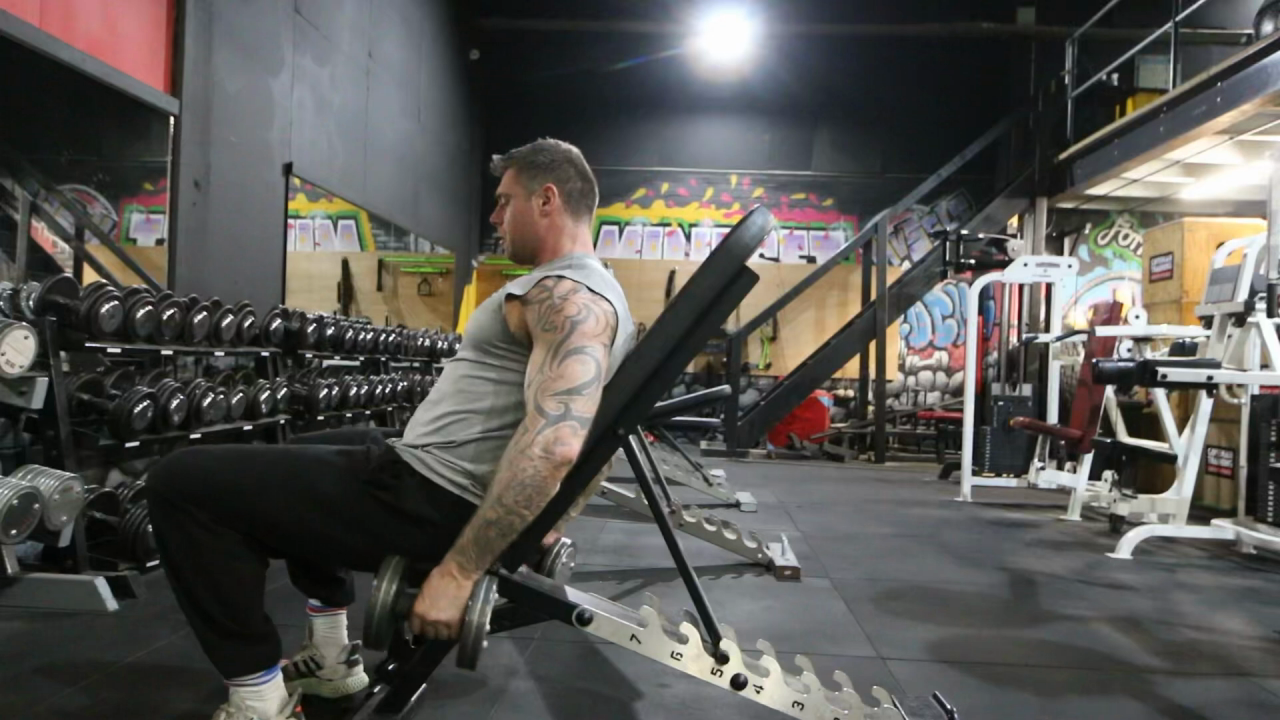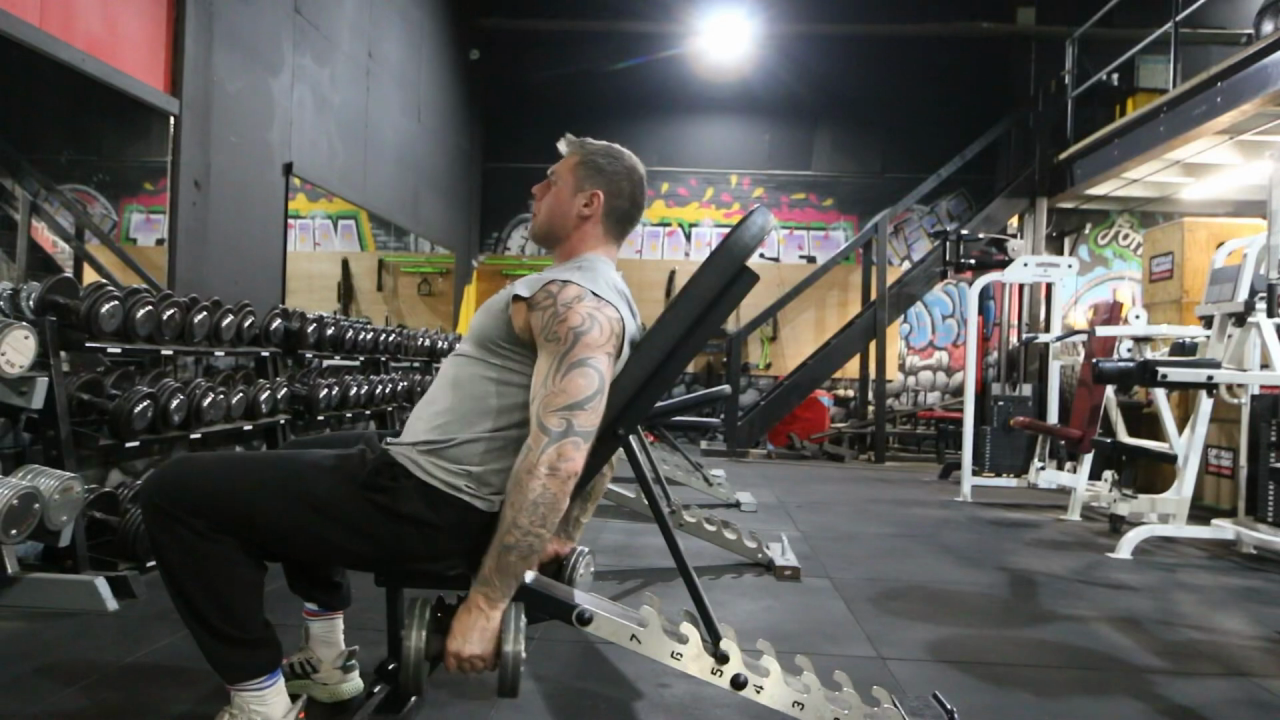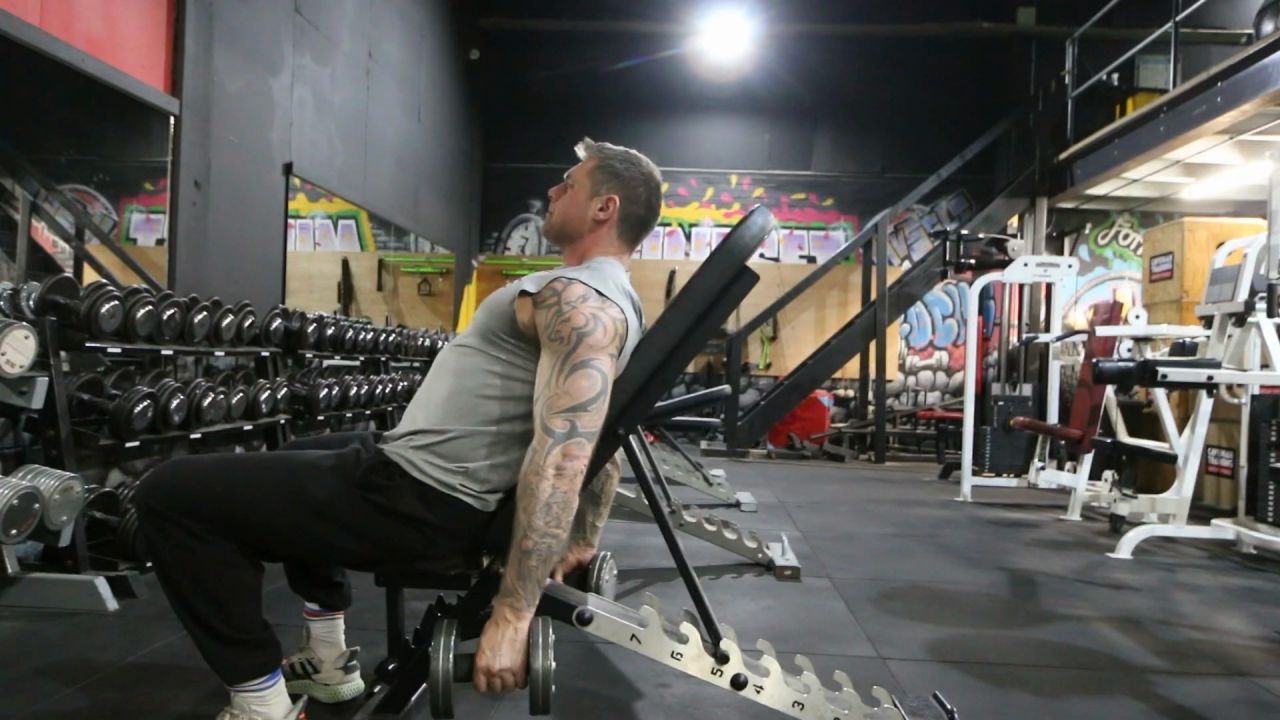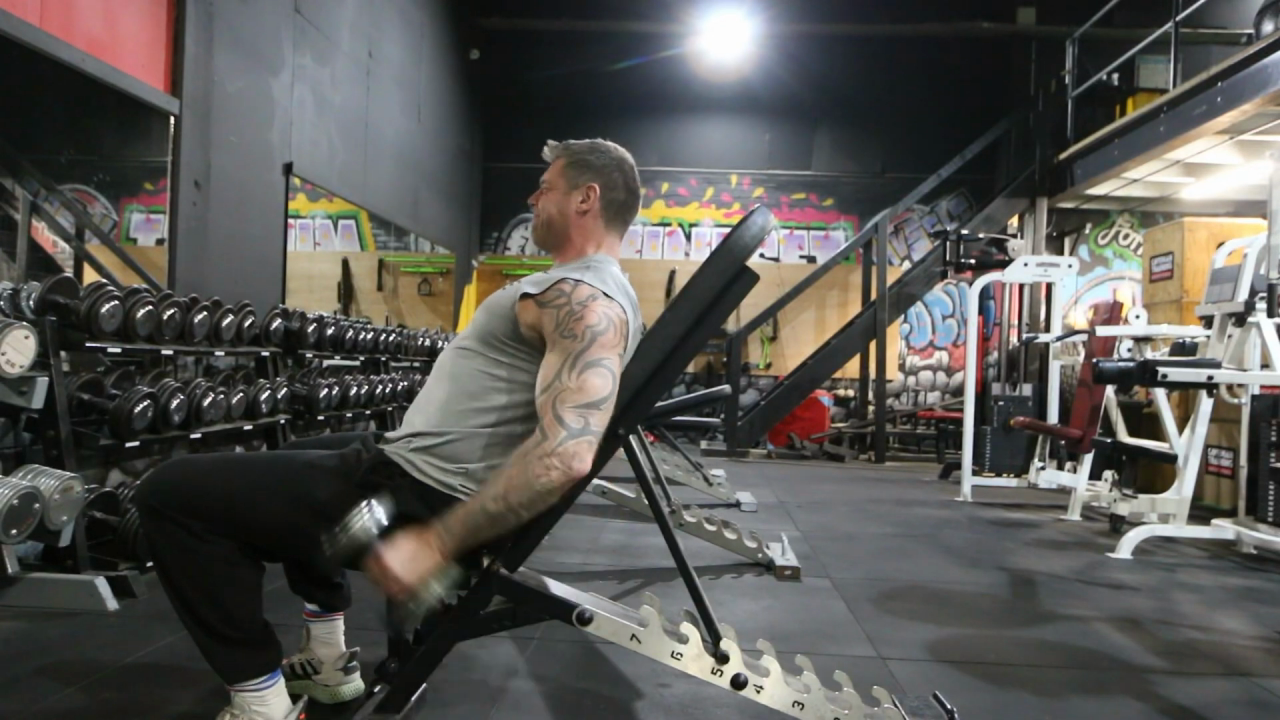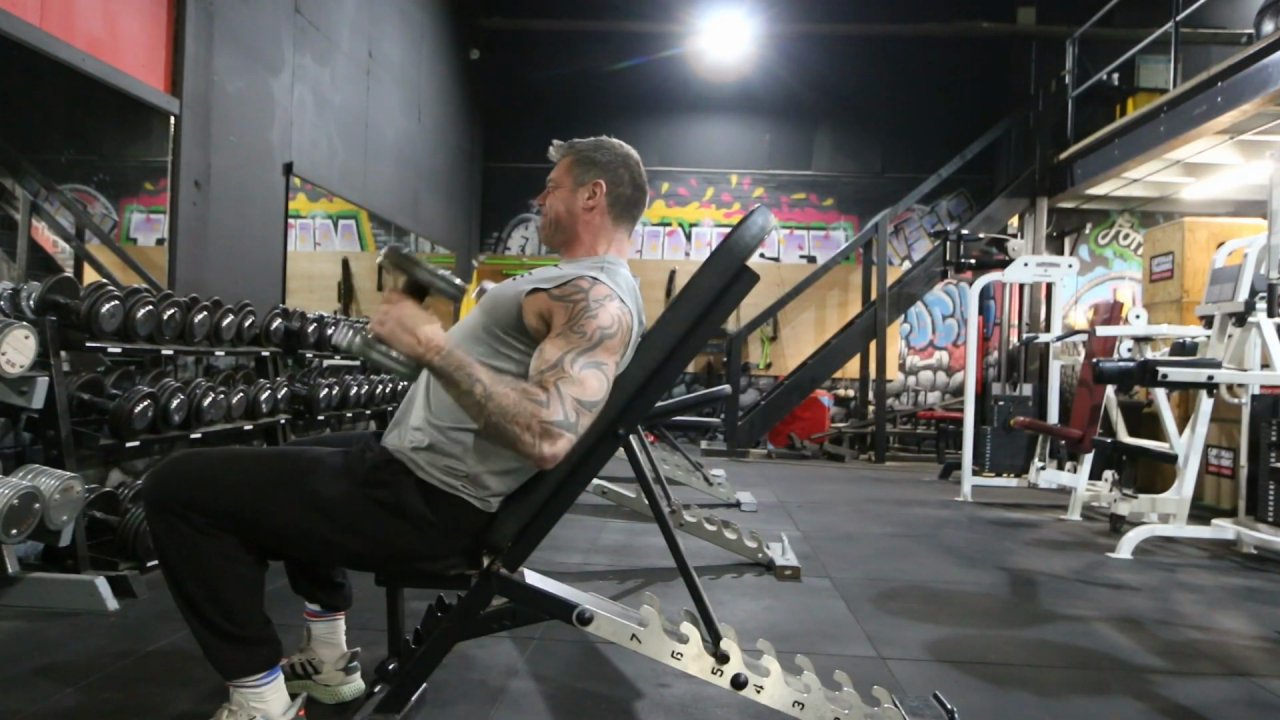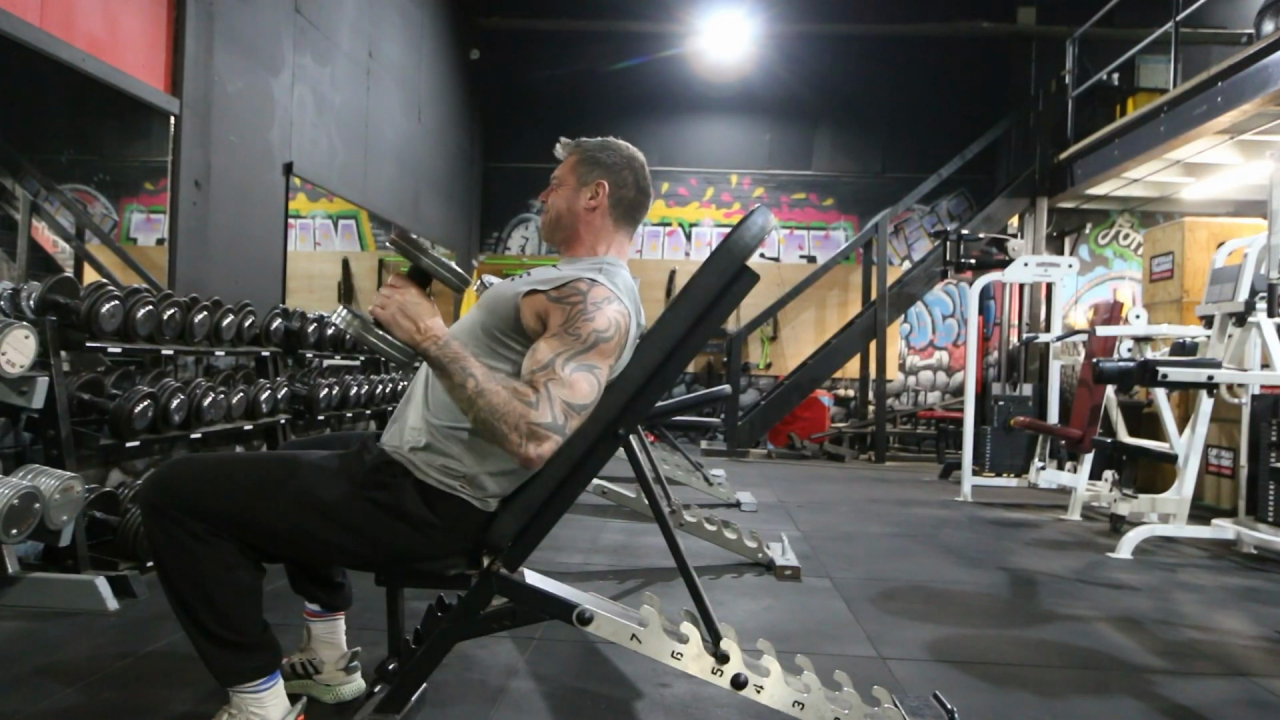
dt=0.5s
person 1, frame 1
left shoulder: (569, 298)
right shoulder: (588, 295)
left elbow: (552, 443)
right elbow: (582, 437)
left wrist: (457, 570)
right wrist: (546, 525)
left hip: (428, 500)
right hip: (435, 481)
left knee: (182, 483)
right knee: (302, 457)
right ankle: (331, 655)
person 1, frame 2
left shoulder: (575, 301)
right shoulder: (597, 299)
left elbow: (557, 456)
right elbow: (586, 444)
left wrist: (485, 604)
right wrist: (564, 536)
left hip: (426, 501)
right hip: (435, 484)
left knee: (176, 492)
right knee: (297, 459)
right ankle: (327, 660)
person 1, frame 3
left shoulder: (580, 300)
right shoulder: (606, 301)
left elbow: (560, 454)
right elbow: (594, 444)
left wrist: (511, 615)
right wrist: (583, 542)
left hip: (419, 498)
right hip: (436, 485)
left knee: (171, 494)
right knee: (297, 463)
right ankle: (328, 661)
person 1, frame 4
left shoulder: (586, 301)
right shoulder: (591, 291)
left elbow: (566, 453)
right elbow: (567, 430)
left wrist: (433, 542)
left hip: (427, 492)
right hip: (430, 478)
left knee: (172, 493)
right knee: (299, 466)
right ankle: (326, 660)
person 1, frame 5
left shoulder: (596, 300)
right shoulder: (587, 285)
left elbow: (547, 434)
left wrist: (431, 345)
right wrist: (436, 337)
left hip: (429, 499)
right hip: (428, 475)
left knee: (180, 486)
right knee: (295, 464)
right ankle: (327, 661)
person 1, frame 6
left shoulder: (595, 302)
right shoulder: (586, 284)
left elbow: (534, 435)
left wrist: (429, 335)
right wrist: (429, 332)
left hip: (427, 499)
right hip: (423, 469)
left knee: (176, 493)
right knee: (295, 459)
right ankle: (328, 661)
